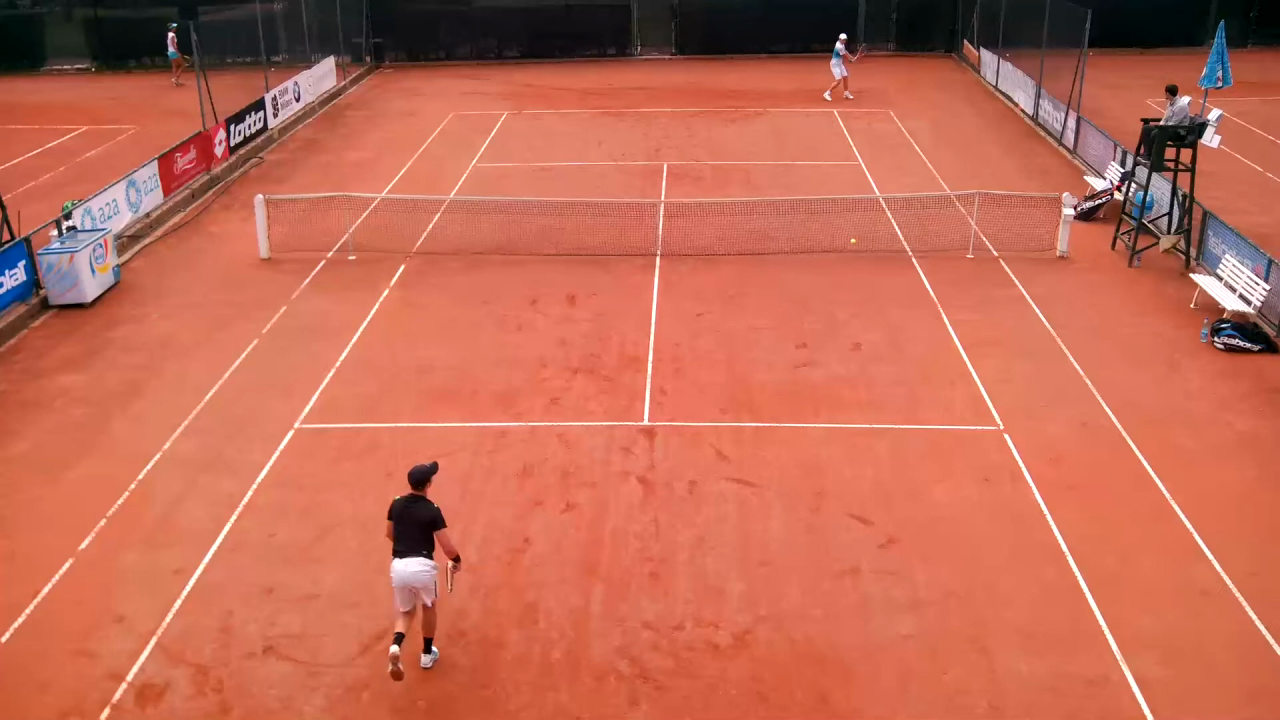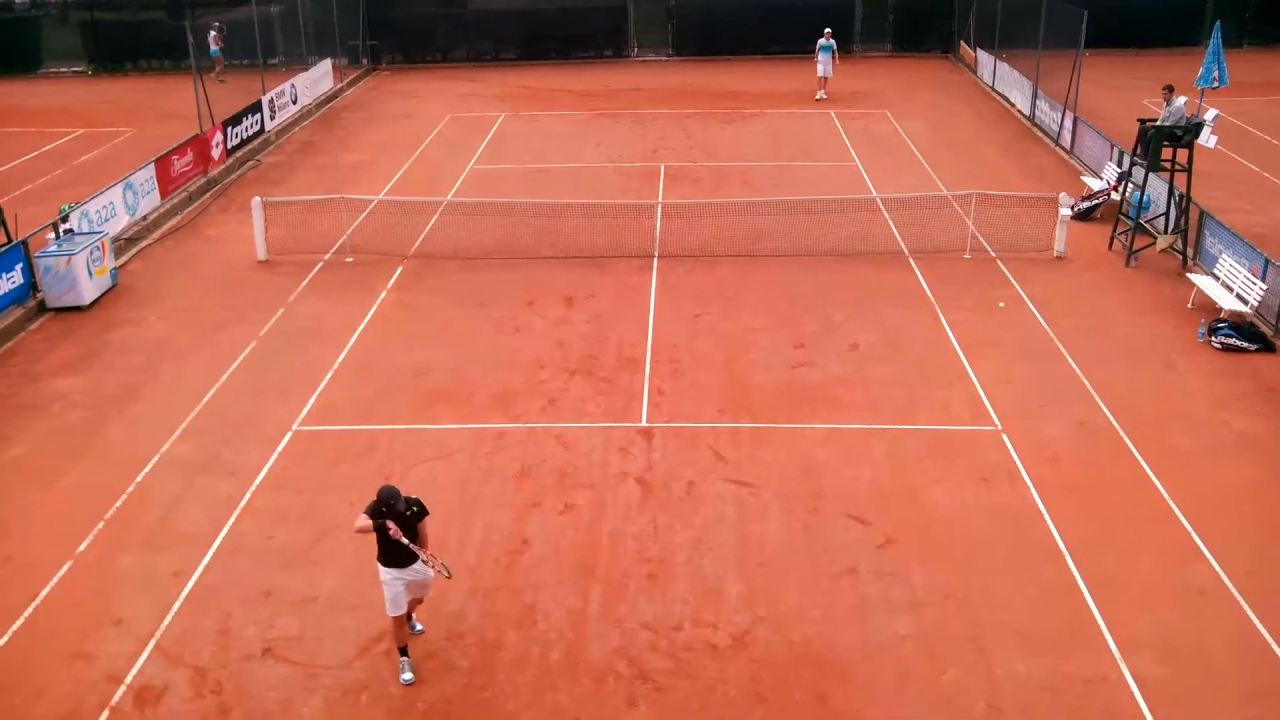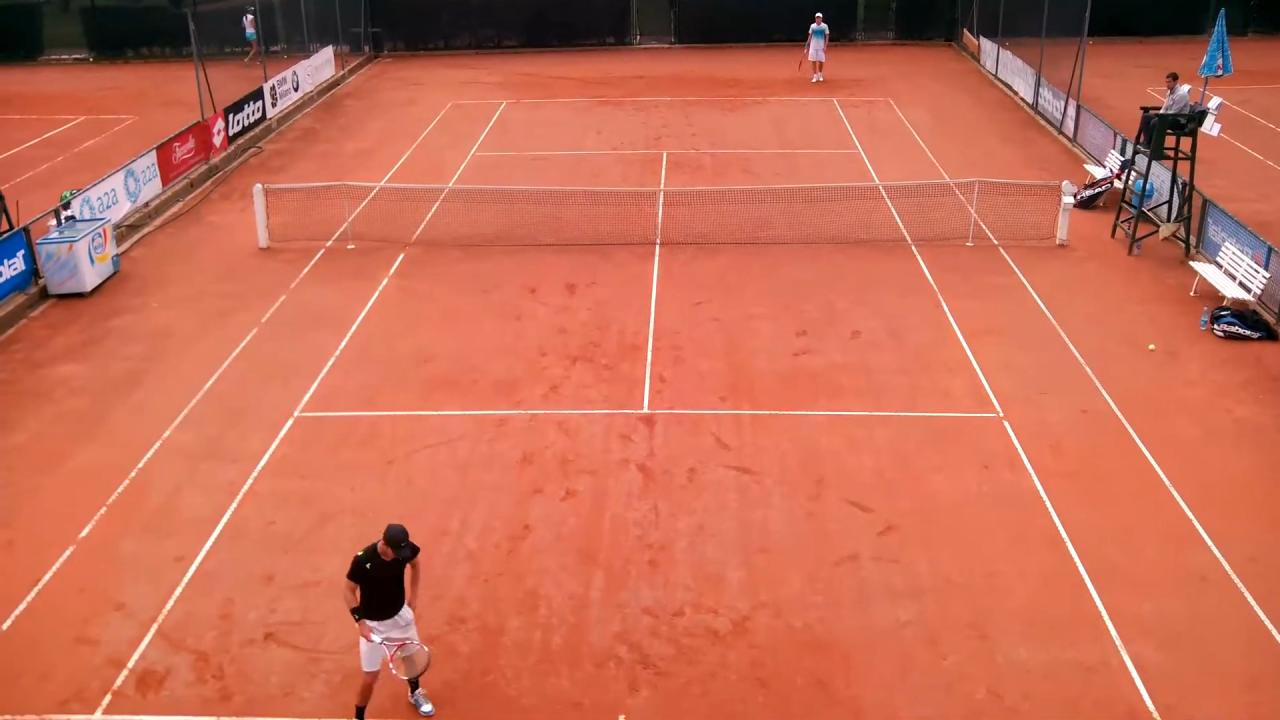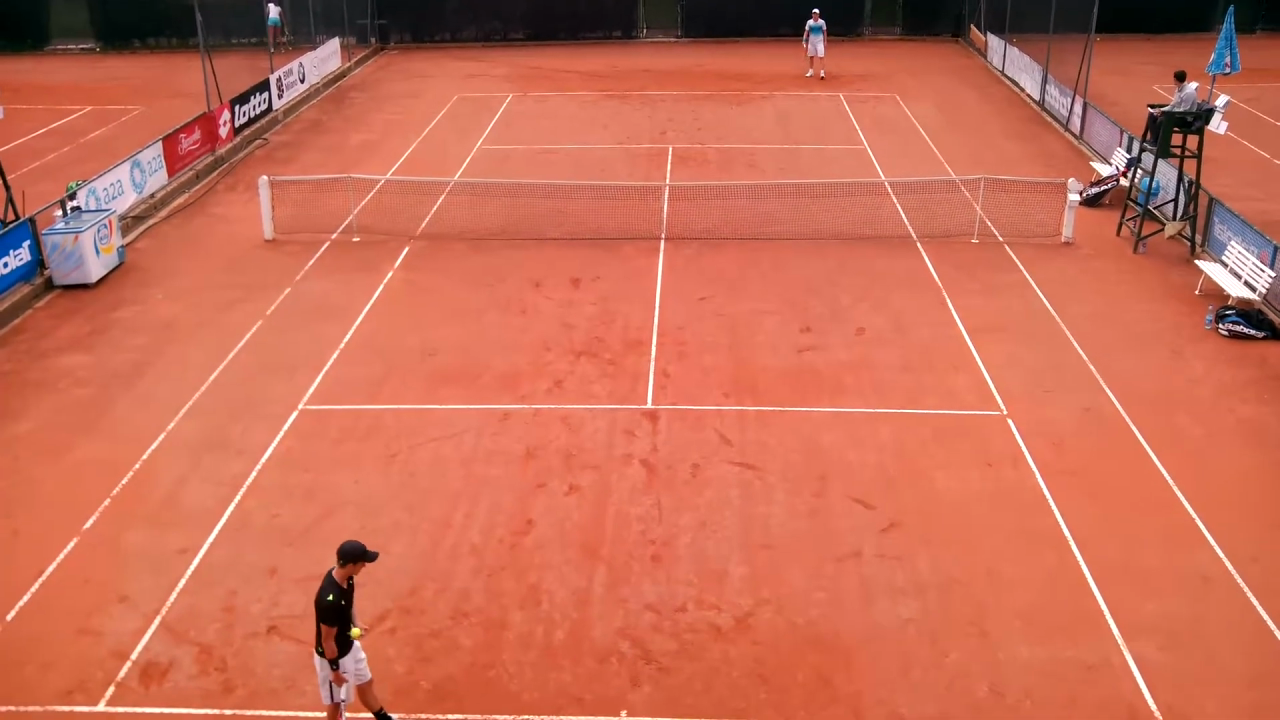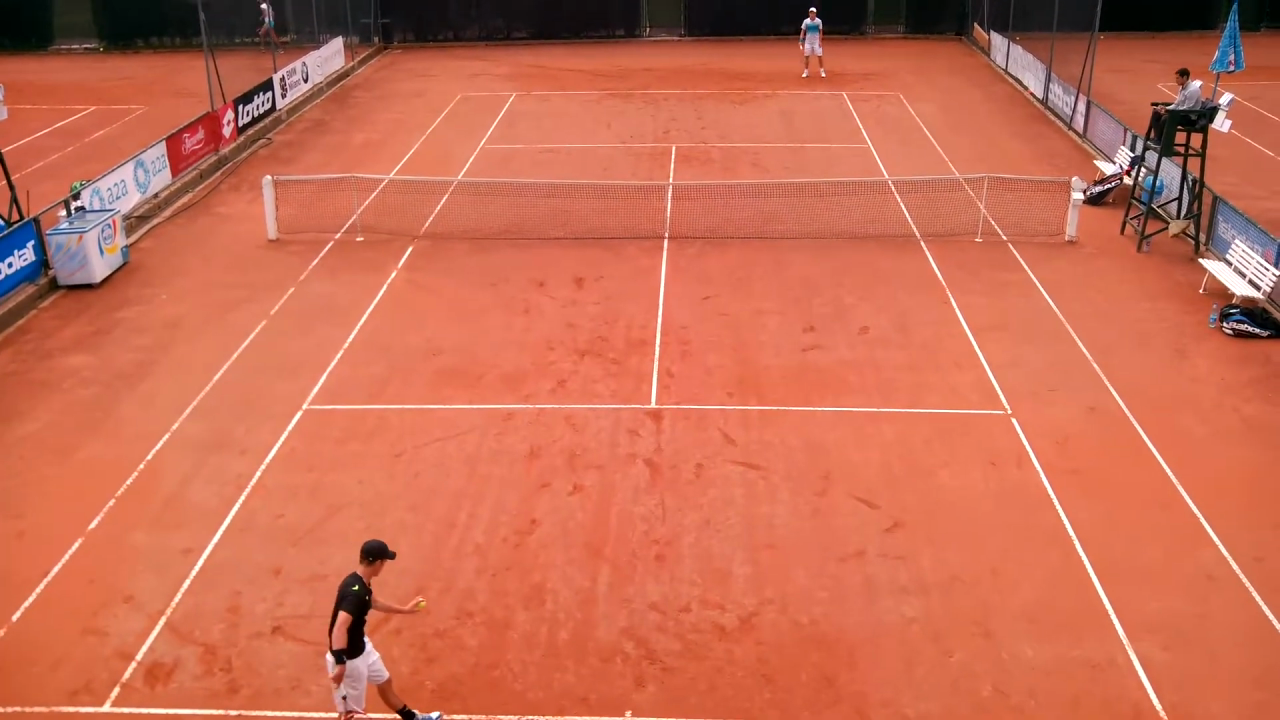
dt=1s
person 1, frame 1
left shoulder: (396, 504)
right shoulder: (432, 511)
right elbow: (447, 547)
right wrist: (457, 561)
left hip: (398, 567)
right hip: (422, 566)
left knee: (405, 612)
right knee: (428, 607)
left ankle: (396, 646)
right ankle: (427, 653)
person 1, frame 2
left shoulder: (415, 505)
right shoulder: (376, 509)
right elbow: (358, 526)
left wrist: (425, 559)
right wrist: (384, 525)
left hip: (415, 565)
right hip: (391, 571)
left knee: (418, 597)
right knee: (398, 618)
left ankle: (408, 619)
right ankle: (404, 660)
person 1, frame 3
left shoulder: (406, 550)
right shoulder: (363, 560)
left elbow: (415, 564)
right elbow: (349, 591)
left wrist: (413, 594)
right wrist: (360, 621)
left hip: (399, 613)
right hip: (373, 621)
right knee: (370, 676)
left ankle: (415, 692)
person 1, frame 4
left shoulder: (347, 577)
right shoulder: (329, 600)
right elbow: (327, 640)
left wrist: (356, 623)
right wrist: (336, 670)
left hip: (350, 645)
right hip: (334, 656)
left knee: (365, 684)
right knee: (337, 701)
person 1, frame 5
left shoulder: (361, 584)
right shoulder: (354, 592)
left elbow: (374, 603)
right elbow: (339, 629)
left wrist: (404, 609)
right wrist: (341, 663)
left hip: (362, 647)
right hip: (348, 657)
left knee: (384, 683)
